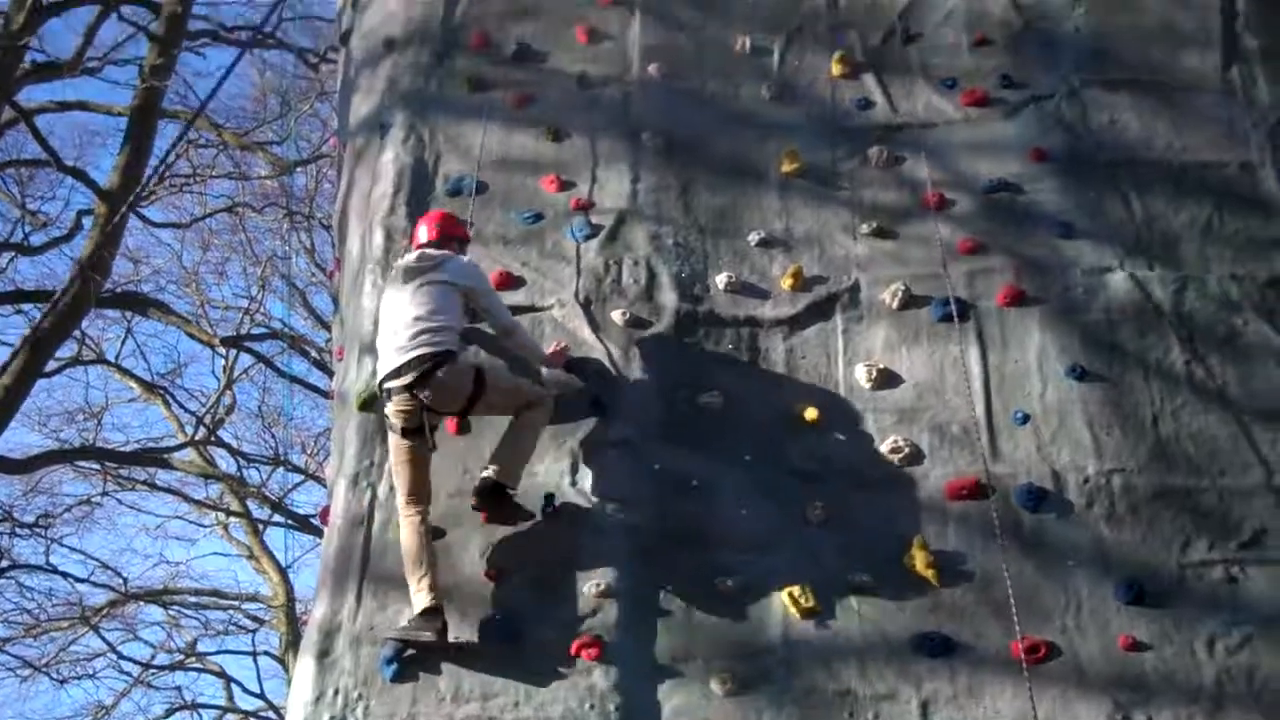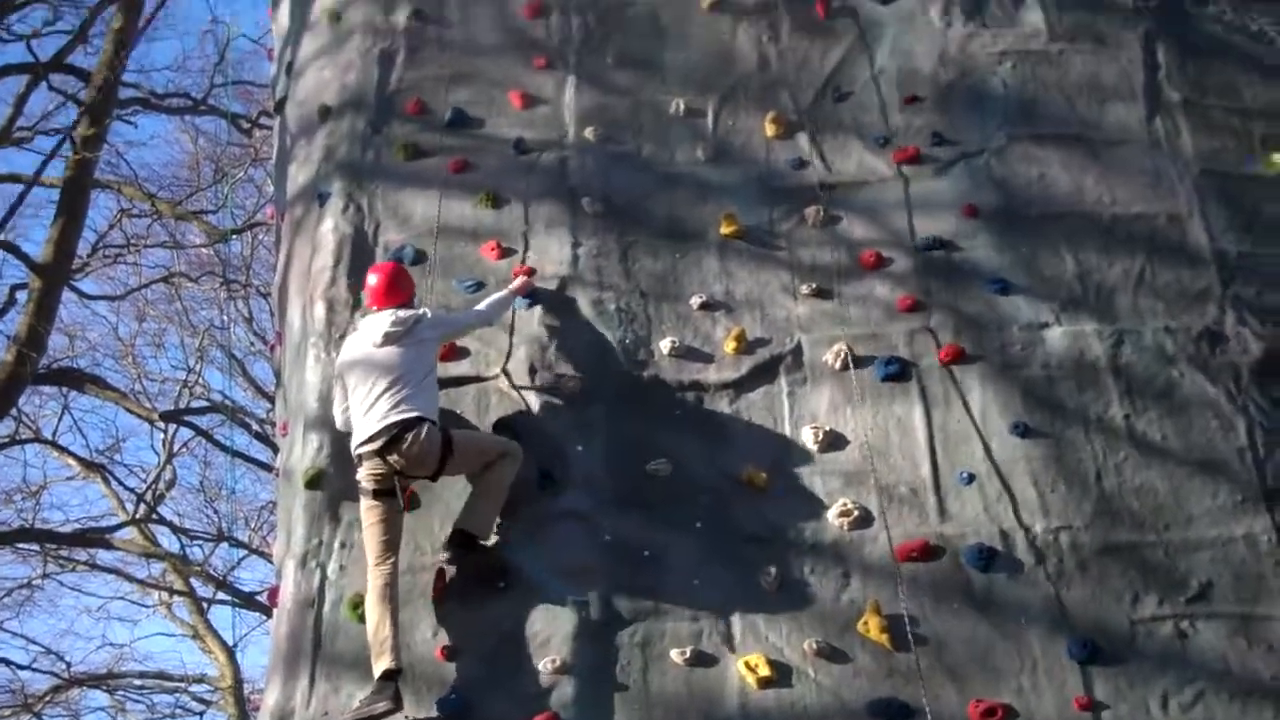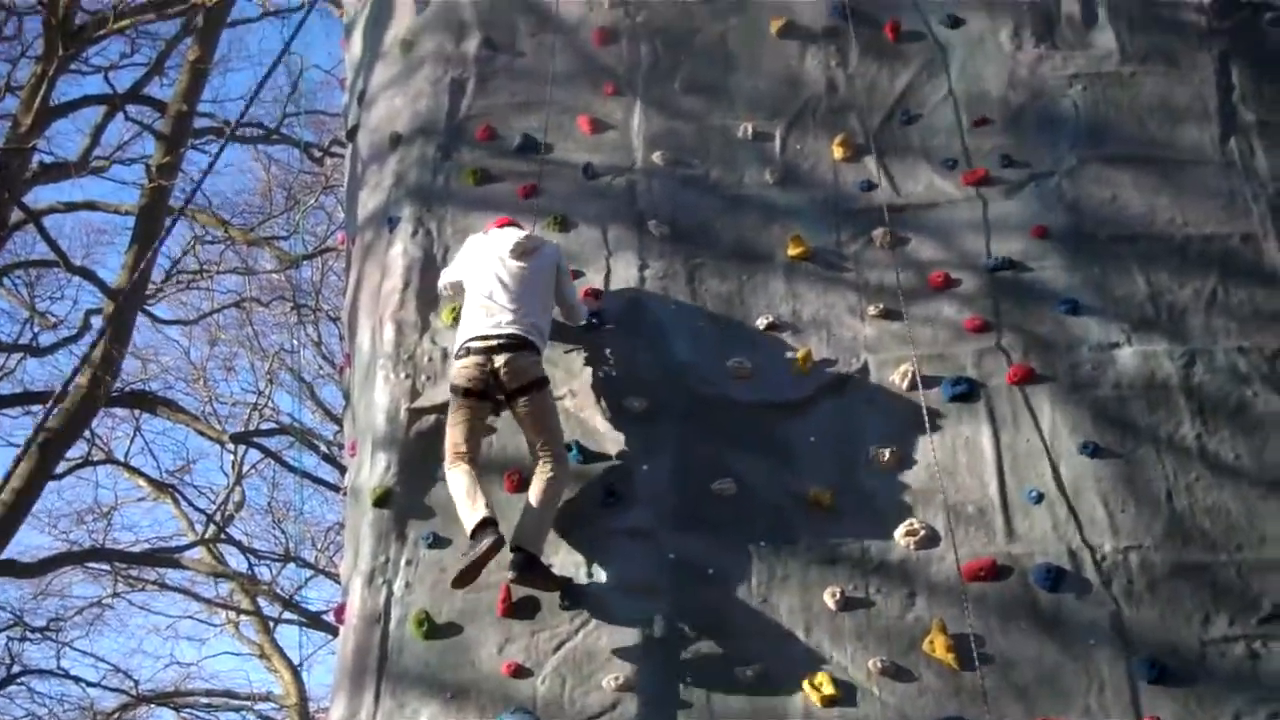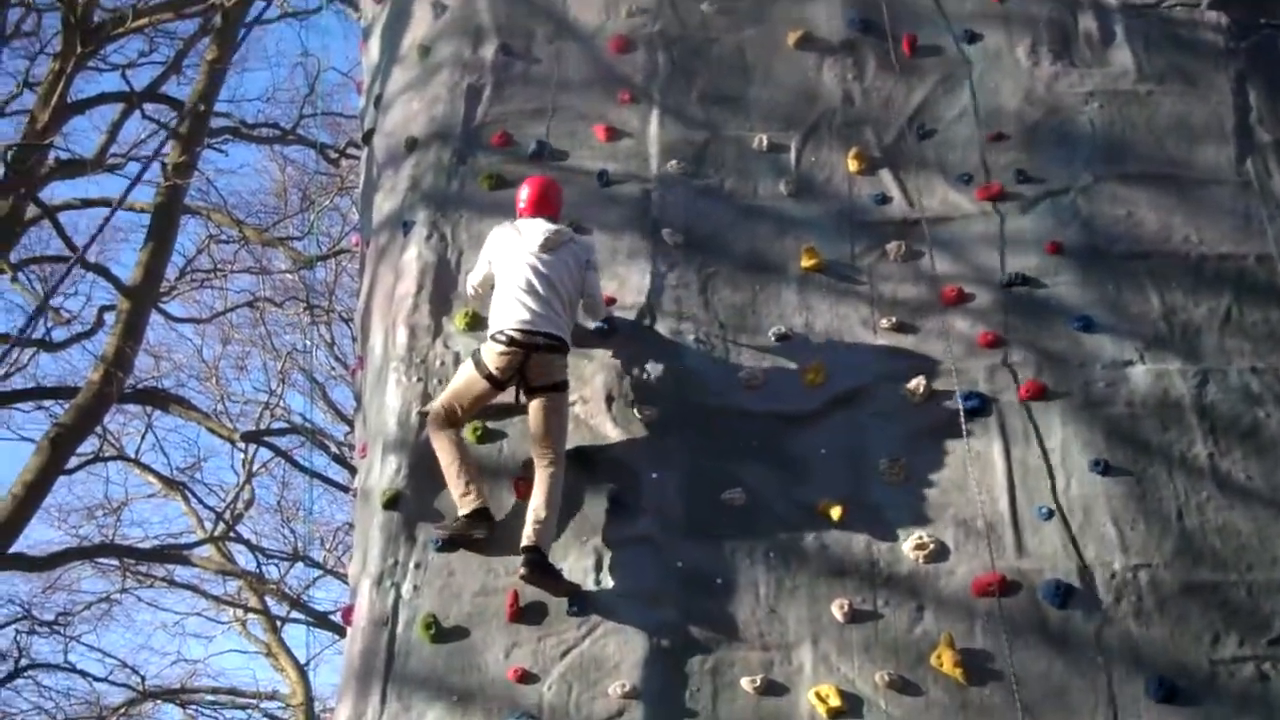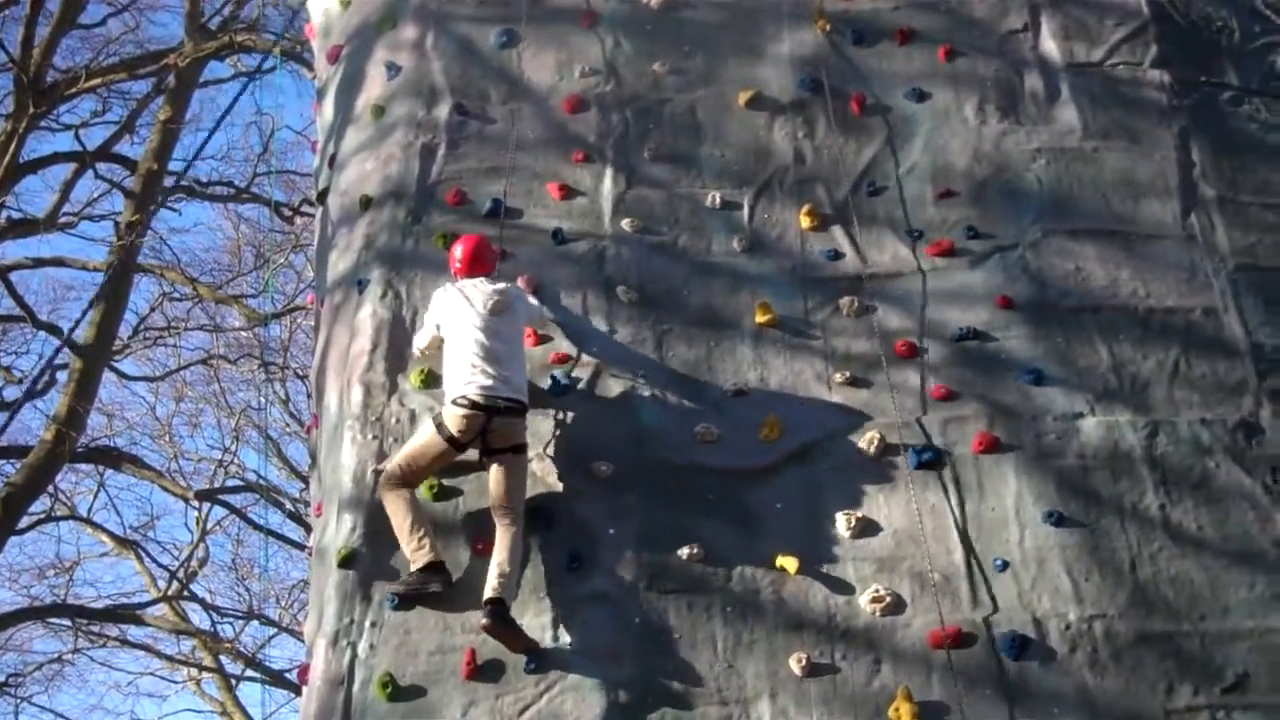
dt=1s
person 1, frame 1
left shoulder: (393, 281)
right shoulder: (459, 268)
right elbow: (506, 328)
right wrist: (544, 357)
left hip: (395, 391)
right hip: (441, 373)
left knee: (411, 507)
right knee: (538, 398)
left ankle: (427, 611)
right ankle: (495, 485)
person 1, frame 2
left shoulder: (349, 347)
right shoulder: (424, 324)
left elbow: (342, 420)
right elbow: (482, 315)
right wrist: (514, 290)
left hip: (370, 460)
right hip: (416, 440)
left knee: (381, 570)
right knee: (507, 452)
left ankle: (386, 680)
right ankle: (465, 539)
person 1, frame 3
left shoulder: (475, 244)
right shoulder: (550, 251)
left elbow: (445, 285)
right elbow: (575, 315)
right wrist: (583, 305)
left hip: (471, 355)
right hip: (520, 356)
left knee: (458, 459)
right knee: (552, 461)
left ankle: (483, 529)
right ankle: (525, 554)
person 1, frame 4
left shoulder: (503, 235)
right shoulder: (581, 248)
left elbow: (474, 289)
right elbow: (596, 311)
right wrist: (605, 315)
left hip: (505, 345)
right hip: (551, 354)
left knee: (440, 418)
right knee: (550, 460)
left ankle: (474, 512)
right ankle: (535, 552)
person 1, frame 5
left shoulder: (446, 297)
right shoulder: (515, 299)
left elbow: (422, 349)
right elbow: (541, 316)
left hip: (464, 409)
right hip: (511, 414)
left knee: (393, 480)
right knee: (509, 519)
left ankle: (428, 565)
right ankle: (497, 605)
